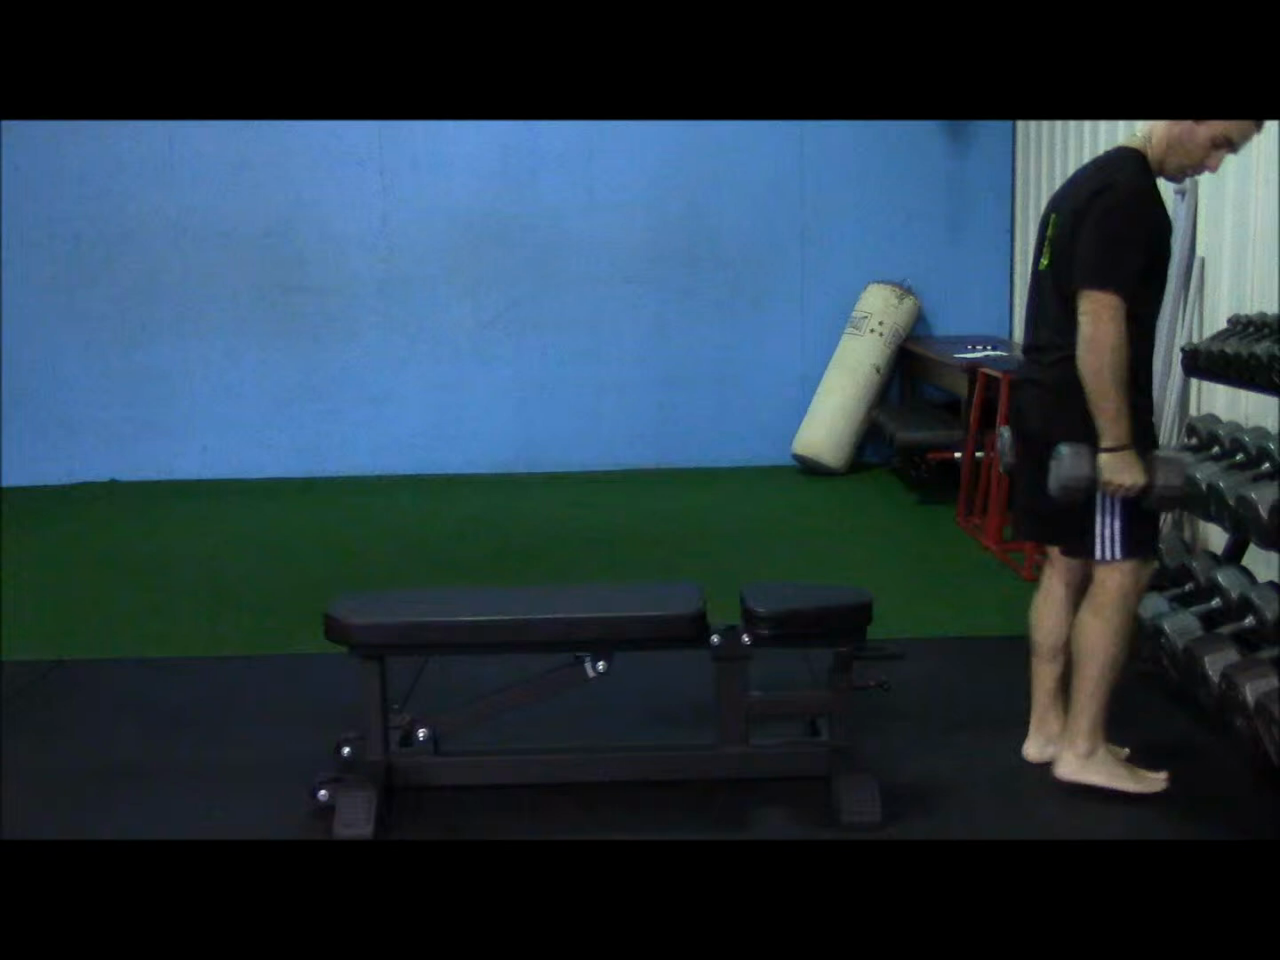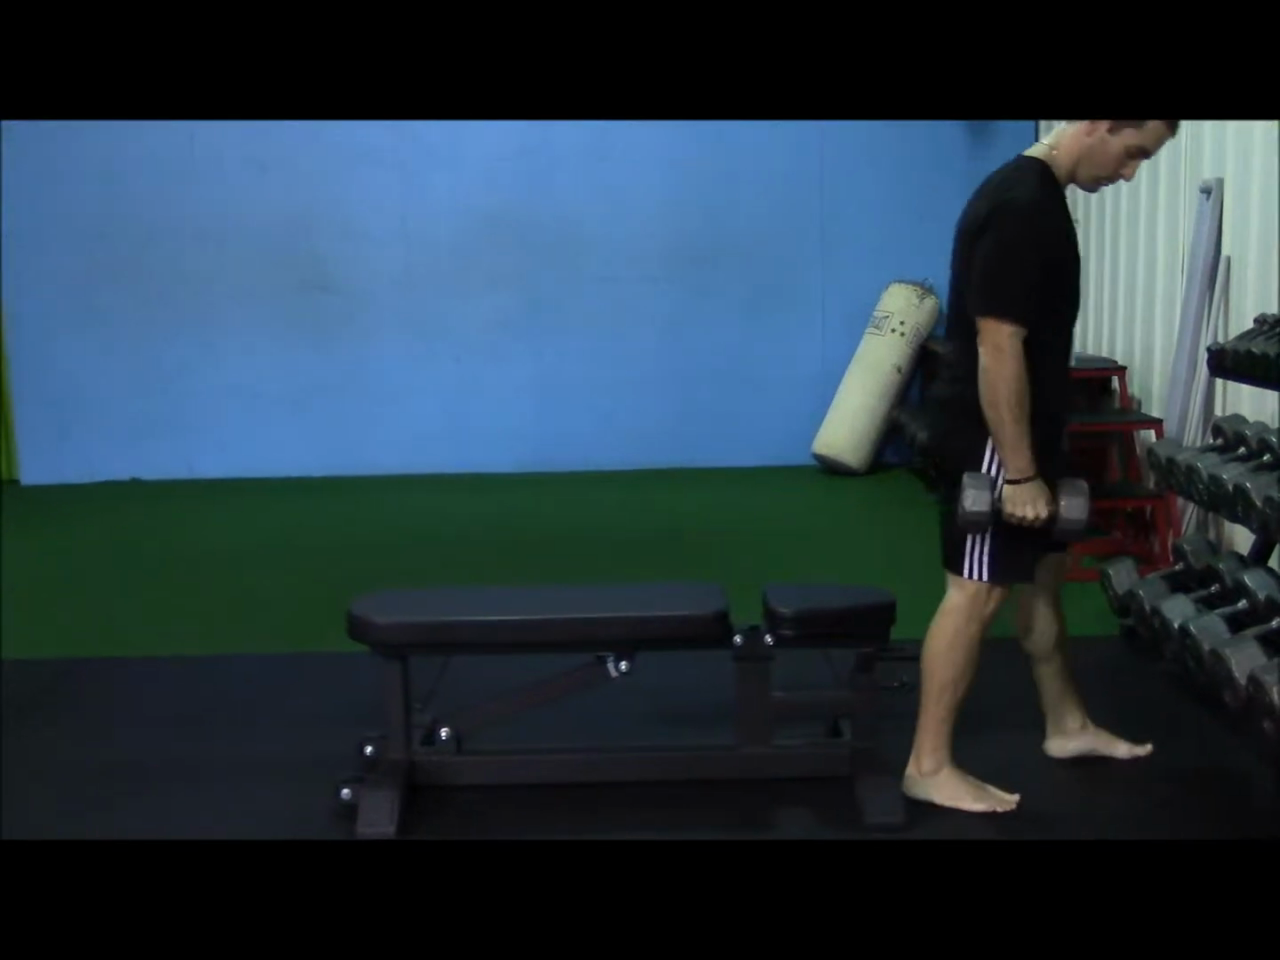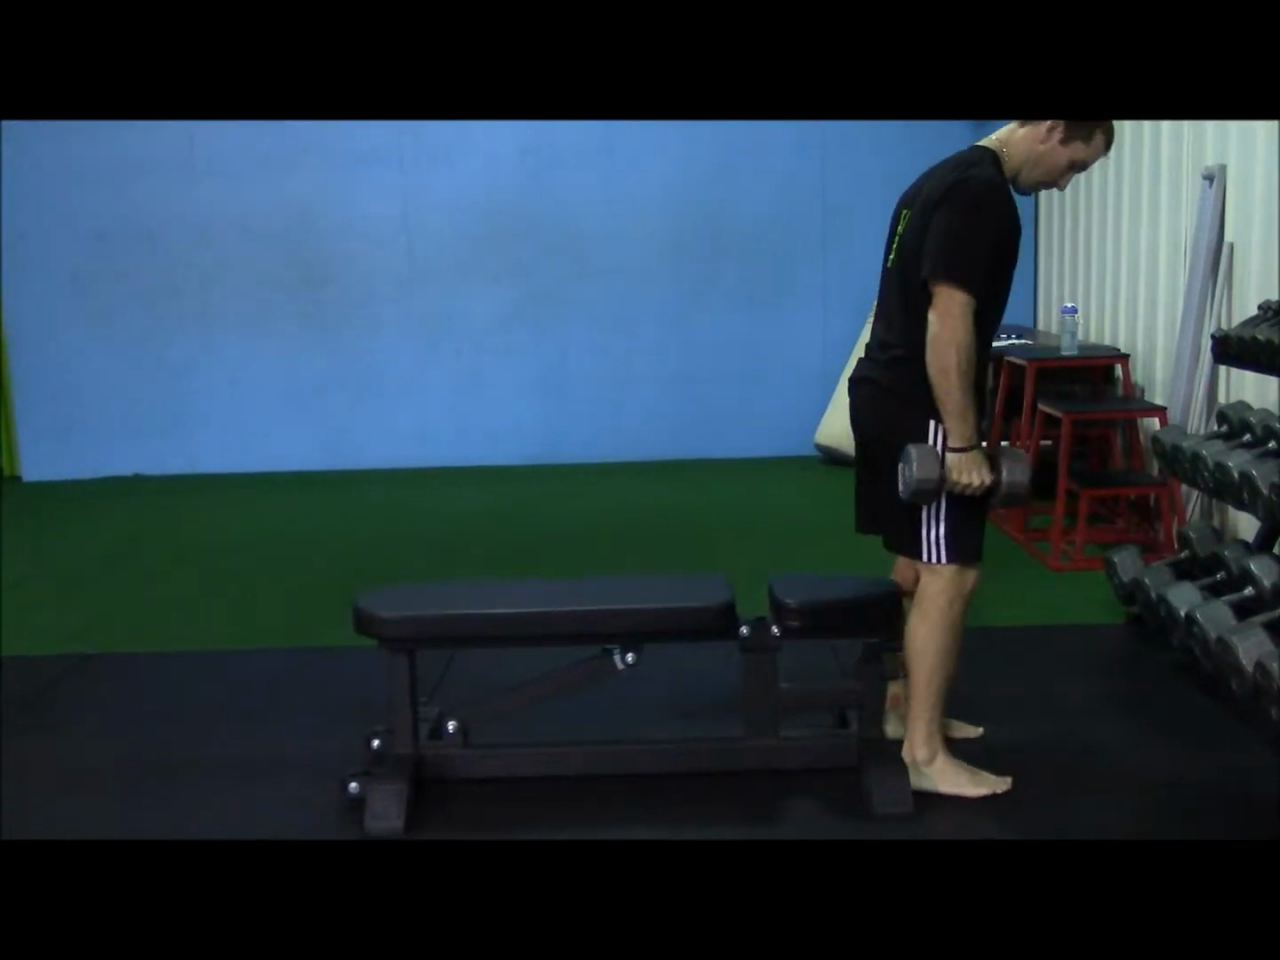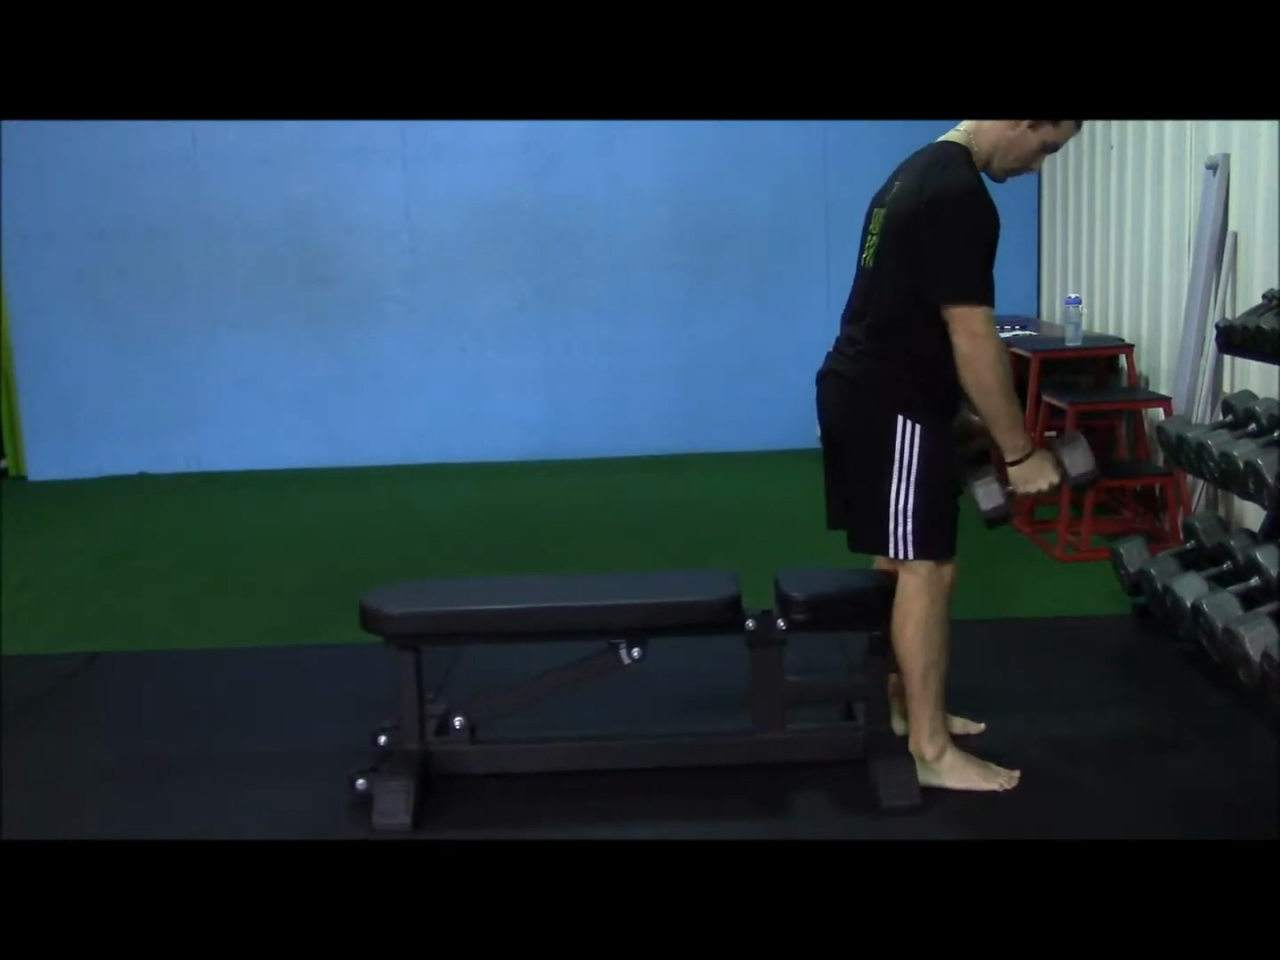
dt=1s
person 1, frame 1
left shoulder: (1095, 179)
right shoulder: (1130, 193)
right elbow: (1101, 323)
right wrist: (1117, 446)
left hip: (1043, 401)
right hip: (1082, 414)
left knee: (1067, 567)
right knee: (1121, 570)
left ankle: (1048, 729)
right ankle: (1083, 748)
person 1, frame 2
left shoulder: (1022, 189)
right shoulder: (1026, 209)
right elbow: (999, 351)
right wrist: (1021, 473)
left hip: (1008, 426)
right hip: (988, 433)
left knee: (1044, 573)
right knee: (979, 590)
left ankle: (1066, 724)
right ankle: (928, 765)
person 1, frame 3
left shoulder: (953, 176)
right shoulder: (982, 190)
right elbow: (949, 319)
right wrist: (964, 442)
left hip: (886, 392)
right hip: (918, 407)
left knee: (915, 564)
right knee: (950, 572)
left ankle: (902, 704)
right ankle: (925, 753)
person 1, frame 4
left shoulder: (924, 171)
right shoulder: (959, 195)
right elbow: (973, 338)
right wrist: (1021, 452)
left hip: (863, 389)
right hip: (892, 406)
left knee: (901, 561)
right knee: (927, 568)
left ankle: (901, 701)
right ankle: (931, 749)
